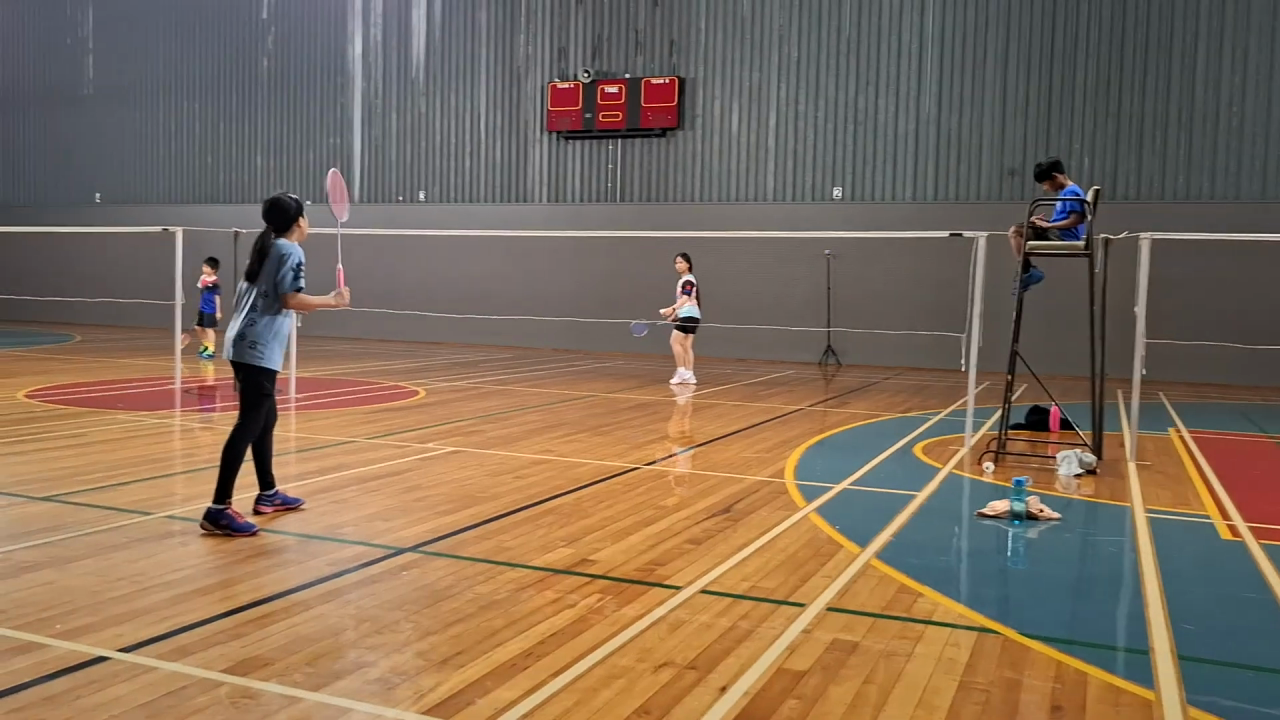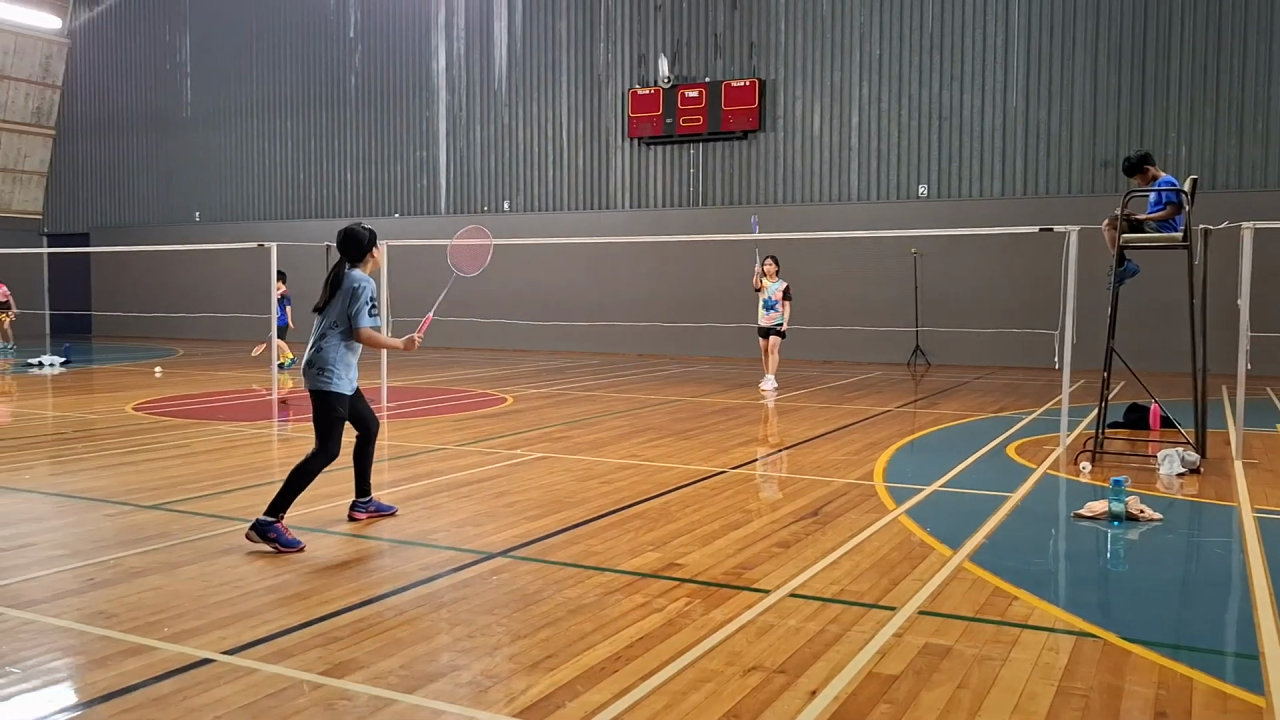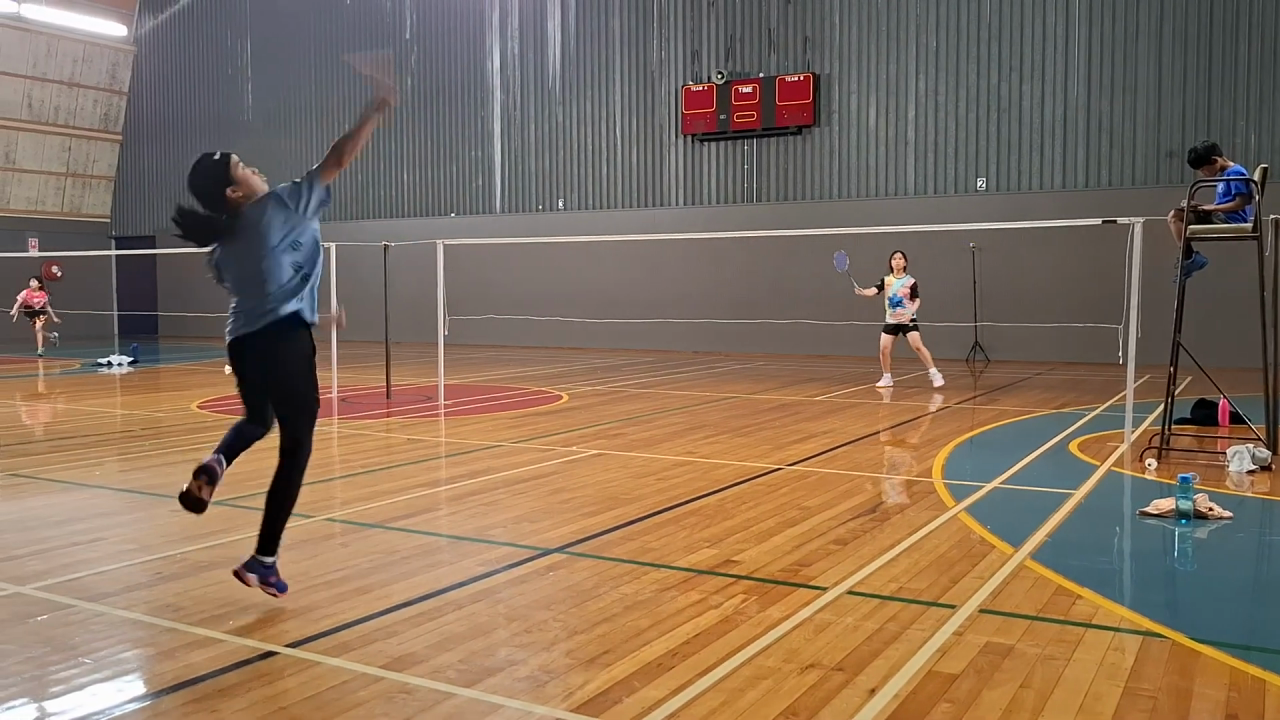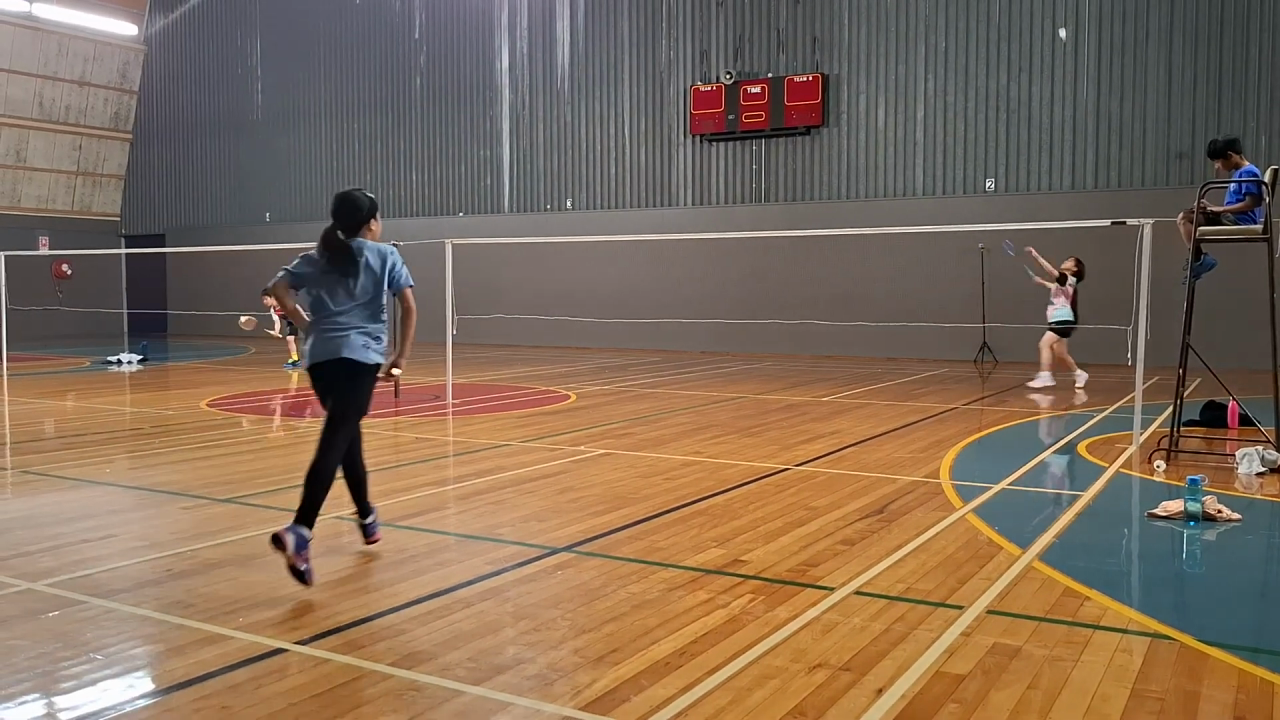
dt=1s
person 1, frame 1
left shoulder: (264, 249)
right shoulder: (290, 251)
left elbow: (265, 299)
right elbow: (289, 299)
left wrist: (287, 309)
right wrist: (331, 301)
left hip: (245, 344)
right hip: (258, 349)
left knee: (265, 419)
right knee: (249, 425)
left ankle: (268, 494)
right ankle: (219, 510)
person 1, frame 2
left shoulder: (345, 278)
right shoulder: (363, 284)
right elbow: (362, 334)
left wrist: (382, 341)
right wrist: (400, 344)
left hip: (339, 374)
right hip: (330, 374)
left knee: (369, 427)
right knee: (327, 450)
left ankle: (363, 501)
right ankle: (268, 522)
person 1, frame 3
left shoulder: (222, 248)
right shoulder: (280, 204)
right elbow: (335, 162)
right wrist: (374, 112)
left hip: (245, 342)
right hip: (286, 333)
left knee: (257, 420)
right knee: (296, 452)
left ankle: (214, 463)
right ankle: (263, 560)
person 1, frame 4
left shoulder: (315, 258)
right shoulder: (386, 255)
left elbow: (277, 288)
right elbow: (408, 306)
left wrist: (304, 322)
right wrist: (402, 353)
left hip: (320, 358)
right hip: (360, 355)
left knee: (346, 437)
right knee: (332, 447)
left ankle: (367, 518)
right ankle: (297, 532)
